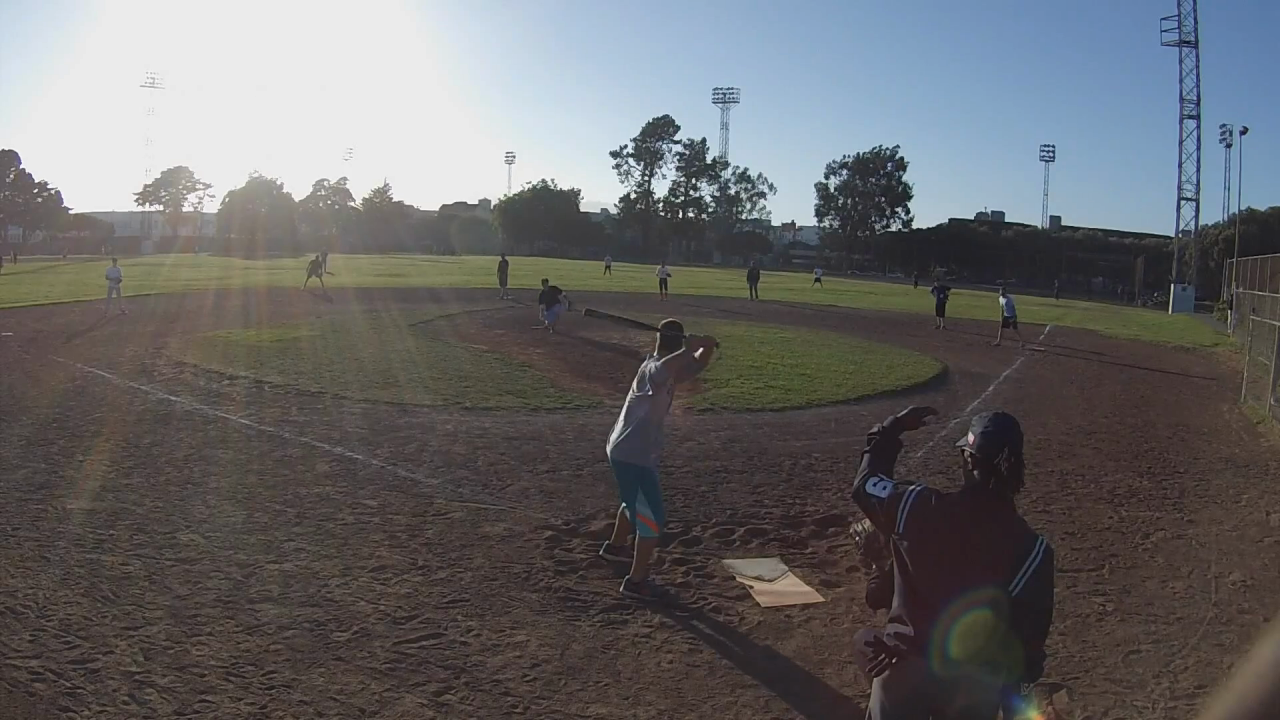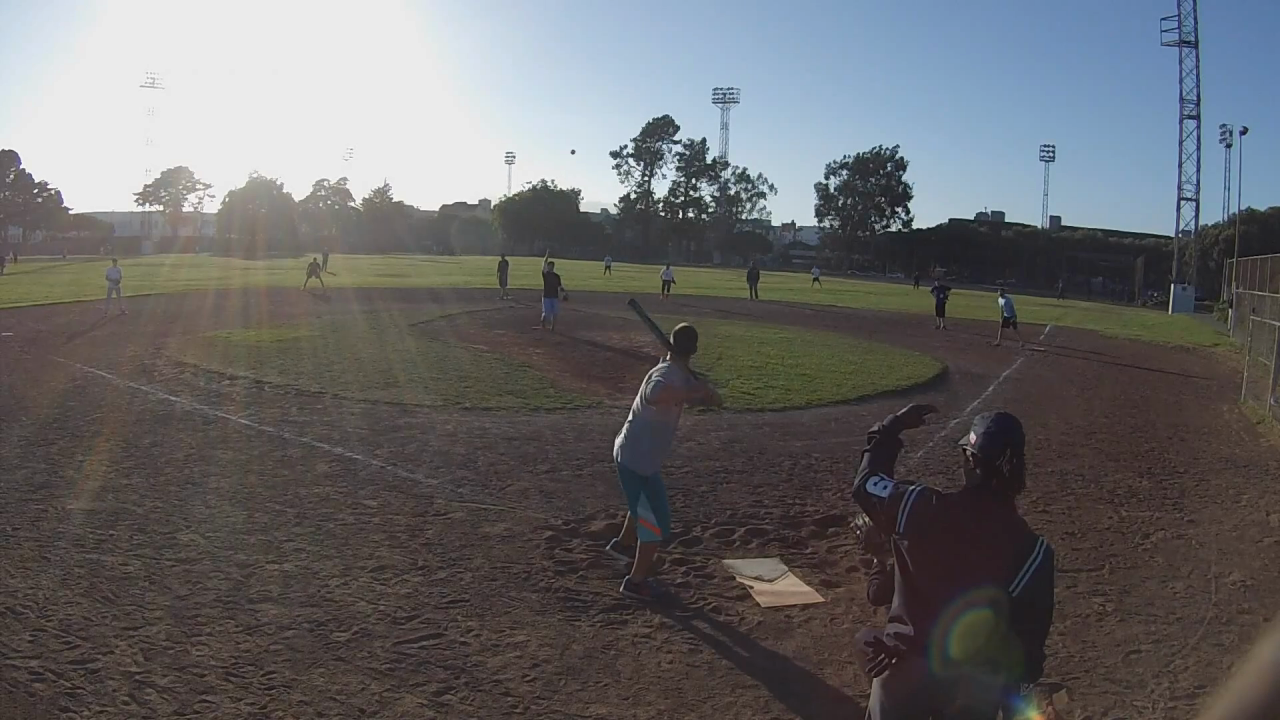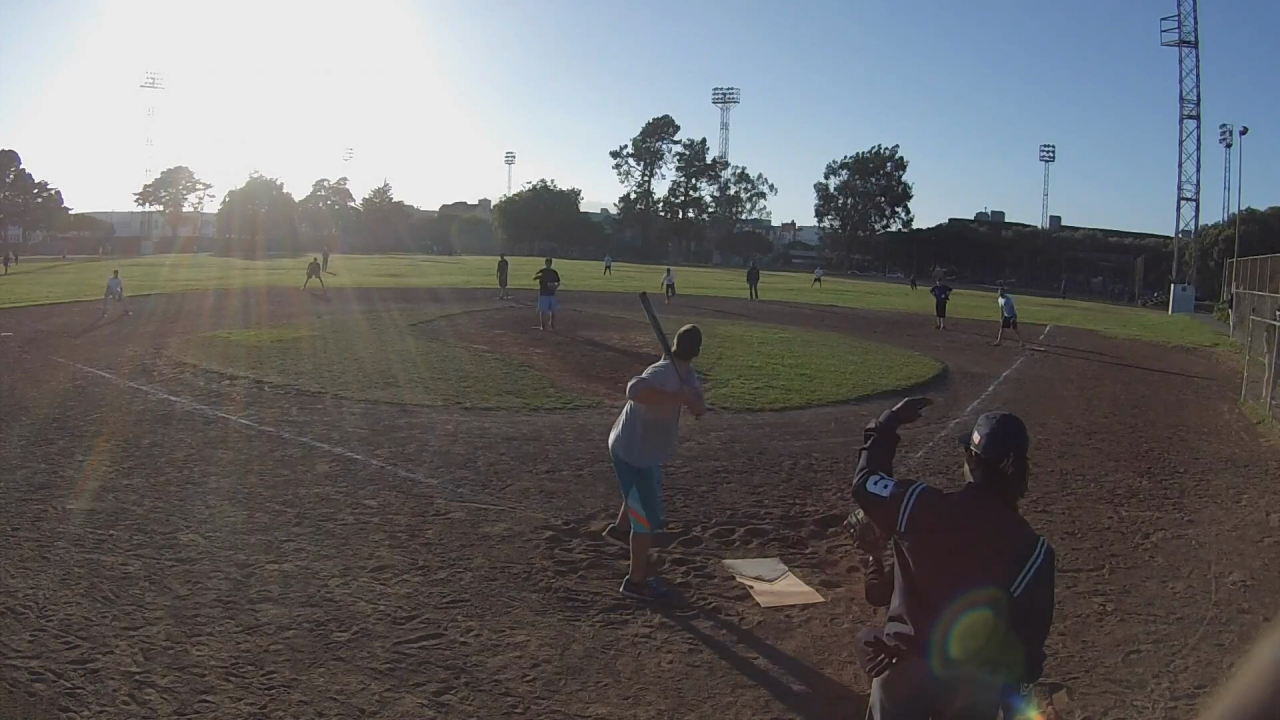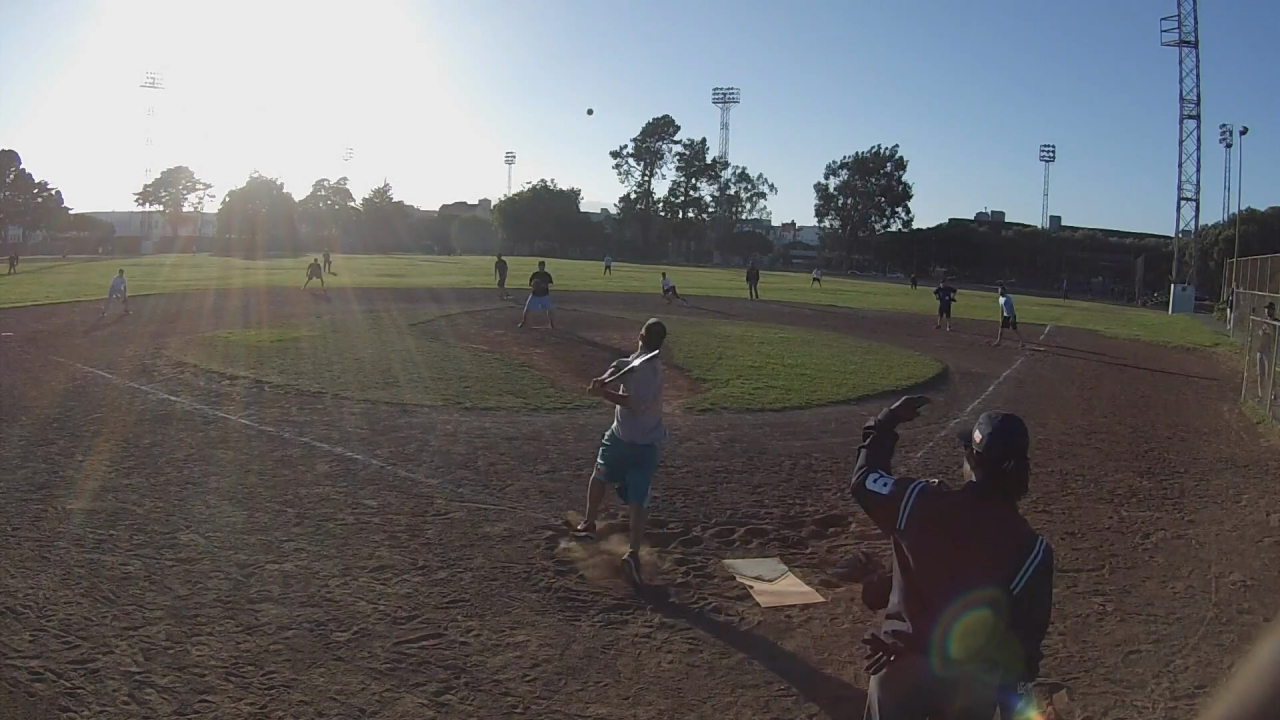
dt=0.7s
person 1, frame 1
left shoulder: (919, 509)
right shoulder: (1031, 550)
left elbow: (865, 485)
right elbow: (1031, 636)
left wrist: (890, 430)
right wrist: (1017, 689)
left hip: (906, 671)
right hip: (978, 683)
person 1, frame 2
left shoulder: (920, 509)
right shoulder: (1031, 551)
left elbow: (866, 484)
right elbow: (1031, 634)
left wrist: (891, 428)
right wrist: (1017, 687)
left hip: (906, 672)
right hip: (977, 684)
person 1, frame 3
left shoulder: (920, 507)
right shoulder: (1032, 550)
left elbow: (865, 482)
right elbow: (1031, 633)
left wrist: (888, 423)
right wrist: (1016, 687)
left hip: (906, 670)
right hip: (977, 683)
person 1, frame 4
left shoulder: (919, 505)
right shoulder: (1029, 549)
left elbow: (864, 480)
right elbow: (1027, 632)
left wrist: (886, 422)
right wrist: (1013, 689)
left hip: (903, 667)
right hip: (973, 680)
person 2, frame 1
left shoulder: (662, 363)
right shoulder: (654, 367)
left elbow: (696, 365)
right elbow: (664, 372)
left wrist: (706, 347)
right wrist: (687, 349)
left hip: (627, 449)
right hip: (633, 454)
left knee: (635, 502)
right knee: (652, 517)
left ankle: (615, 545)
right ankle: (636, 581)
person 2, frame 2
left shoulder: (681, 374)
right shoulder: (666, 374)
left elbow: (699, 398)
right elbow: (654, 396)
left wrist: (709, 394)
right wrist: (695, 391)
left hip: (636, 453)
right hip: (638, 458)
left knee: (643, 505)
right knee: (656, 521)
left ankle: (624, 544)
right ankle: (636, 582)
person 2, frame 3
left shoulder: (683, 371)
right shoulder: (662, 373)
left elbow: (697, 401)
right elbow: (634, 390)
left wrist: (690, 399)
right wrist: (677, 397)
left hip: (642, 447)
right hip: (633, 451)
left knee: (650, 492)
right knee: (646, 515)
left ankle: (621, 528)
right ankle: (636, 581)
person 2, frame 4
left shoulder: (647, 365)
right shoulder: (649, 362)
left elbow: (636, 403)
right elbow: (620, 367)
left wrist: (604, 391)
left hip: (626, 438)
right hip: (648, 444)
left knee: (601, 475)
right knee: (638, 502)
left ankle: (589, 523)
right ankle: (634, 553)
